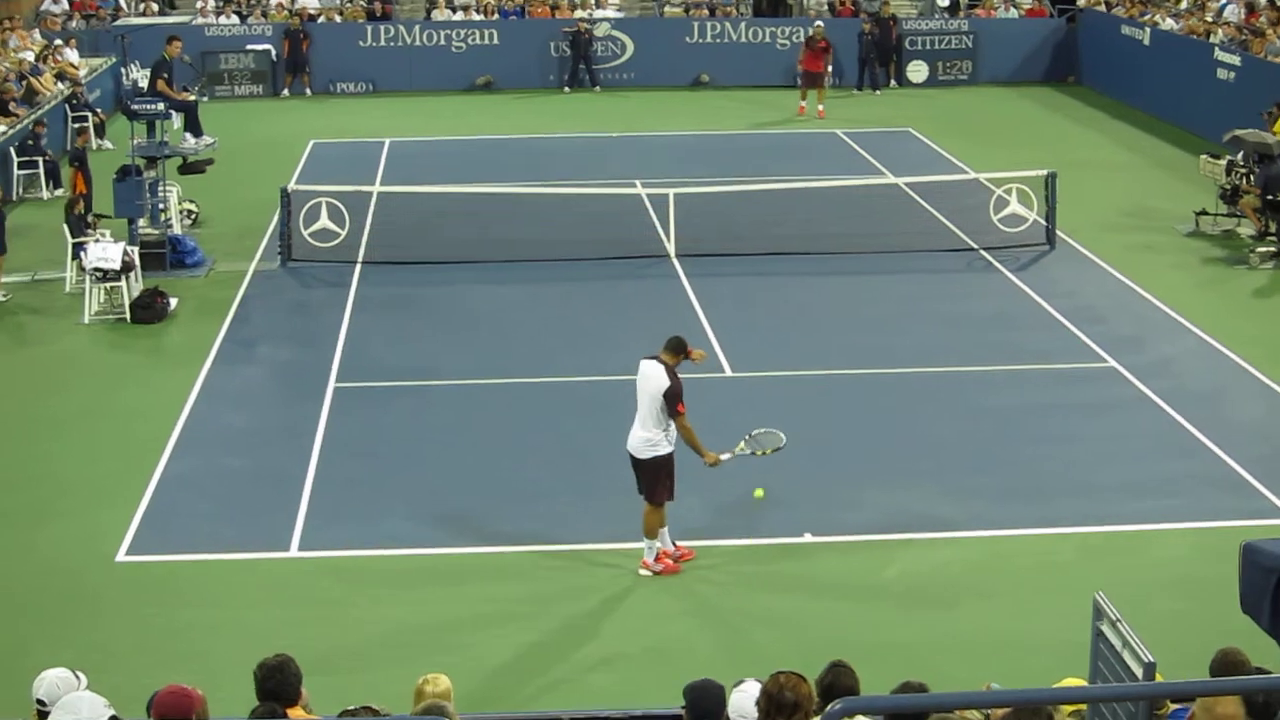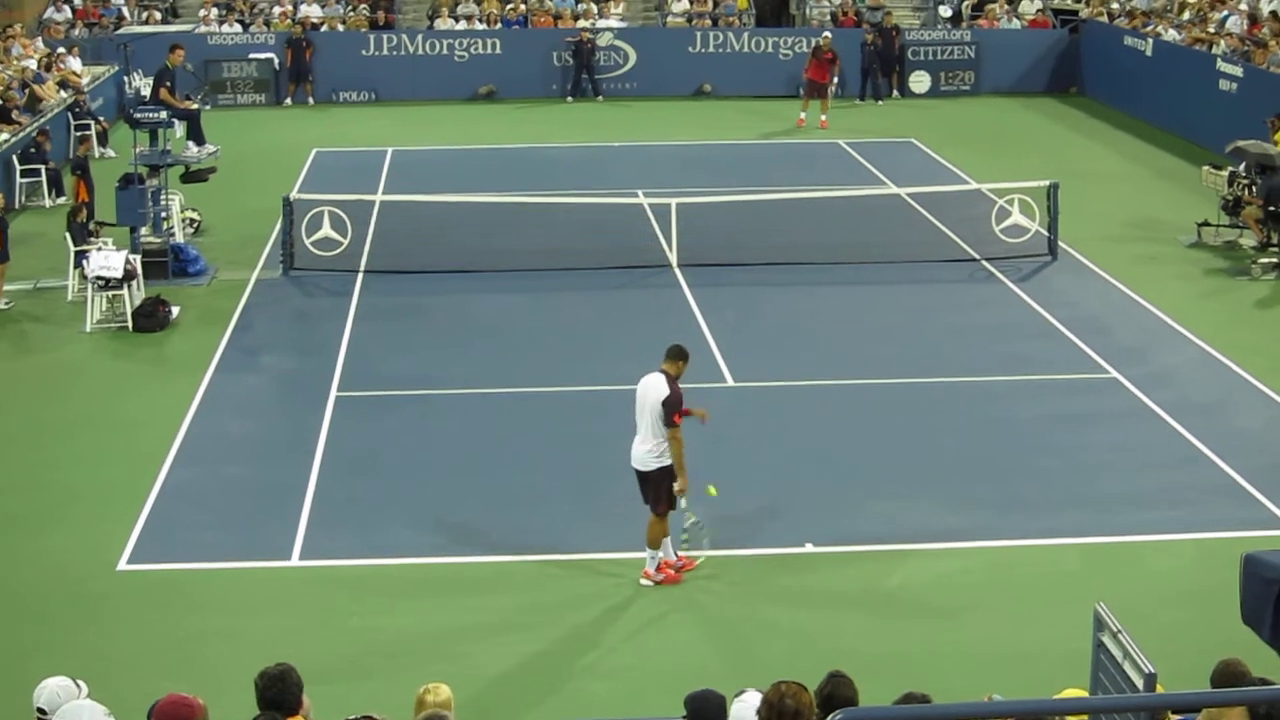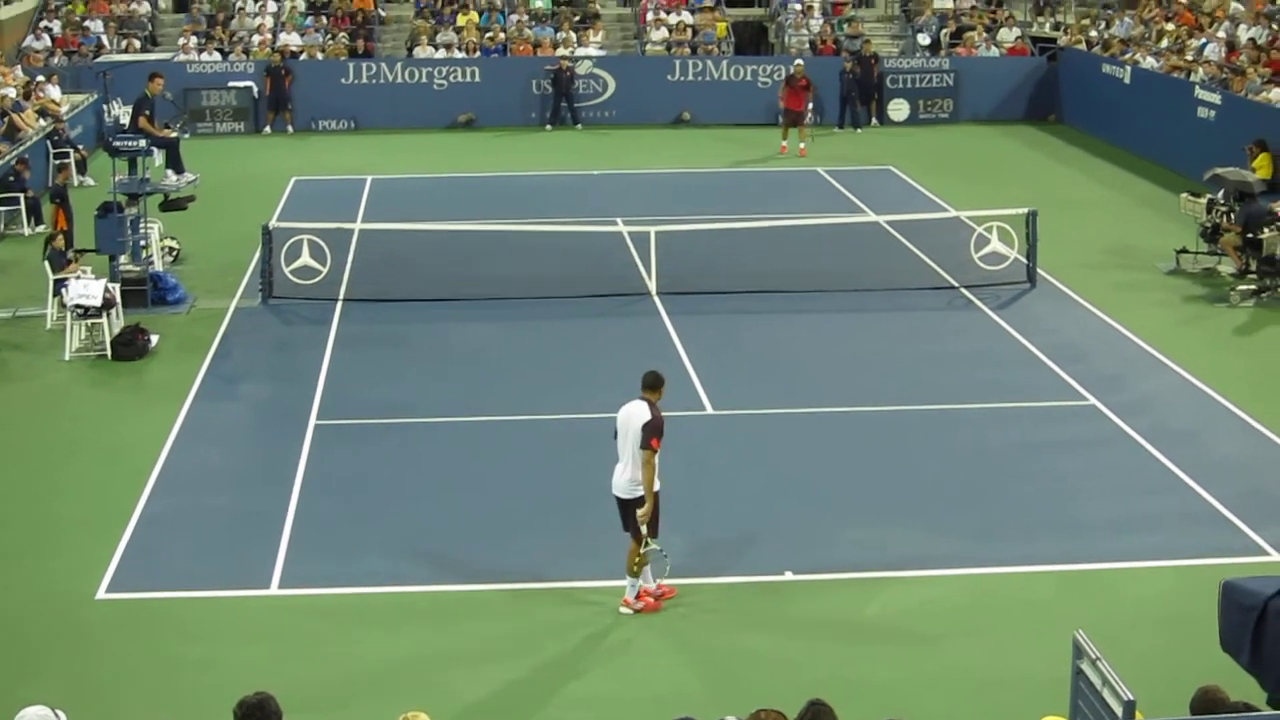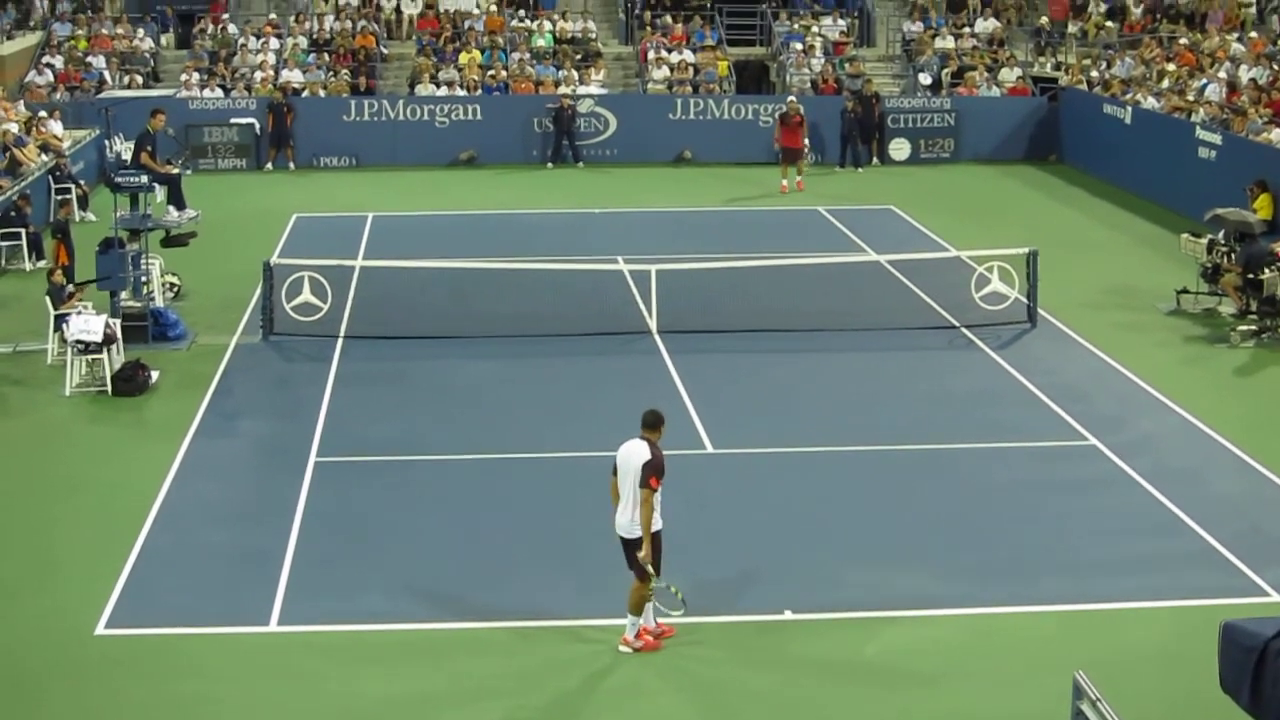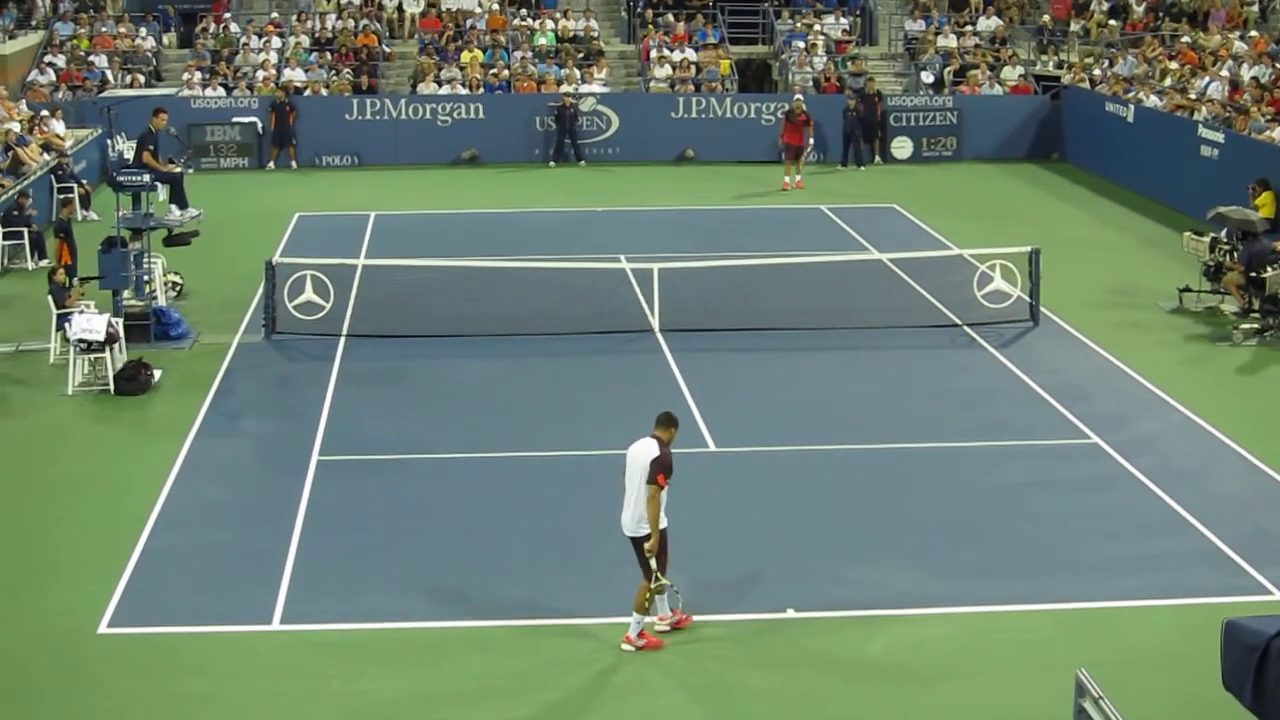
dt=0.4s
person 1, frame 1
left shoulder: (645, 364)
right shoulder: (671, 383)
left elbow: (664, 359)
right elbow: (682, 426)
left wrist: (689, 353)
right wrist: (705, 454)
left hip: (637, 444)
right hip: (656, 450)
left knee: (658, 500)
right knee: (654, 503)
left ankle: (667, 548)
right ankle: (649, 561)
person 1, frame 2
left shoulder: (646, 380)
right shoulder: (672, 392)
right elbow: (673, 438)
left wrist: (690, 411)
right wrist: (682, 476)
left hip: (640, 456)
right hip: (658, 462)
left knee: (662, 511)
right knee: (658, 514)
left ankle: (669, 559)
right ankle: (651, 571)
person 1, frame 3
left shoulder: (625, 409)
right shoulder: (653, 418)
right elbow: (647, 461)
right wrist: (649, 502)
left hip: (620, 484)
right hip: (639, 489)
left knee: (641, 539)
right knee: (638, 542)
left ankle: (648, 586)
right ankle: (630, 599)
person 1, frame 4
left shoulder: (625, 447)
right shoulder: (654, 457)
left elbow: (615, 486)
right elbow: (646, 500)
right wrist: (646, 542)
left hip: (624, 524)
right hip: (643, 528)
left knee: (646, 576)
right knee: (643, 580)
left ankle: (648, 625)
right ankle: (630, 637)
person 1, frame 5
left shoulder: (636, 446)
right shoulder: (662, 455)
right elbow: (653, 496)
right wrist: (655, 536)
left hip: (631, 521)
right hip: (647, 526)
left knee: (658, 570)
right knee: (652, 579)
left ankle: (664, 617)
right ankle: (633, 636)
